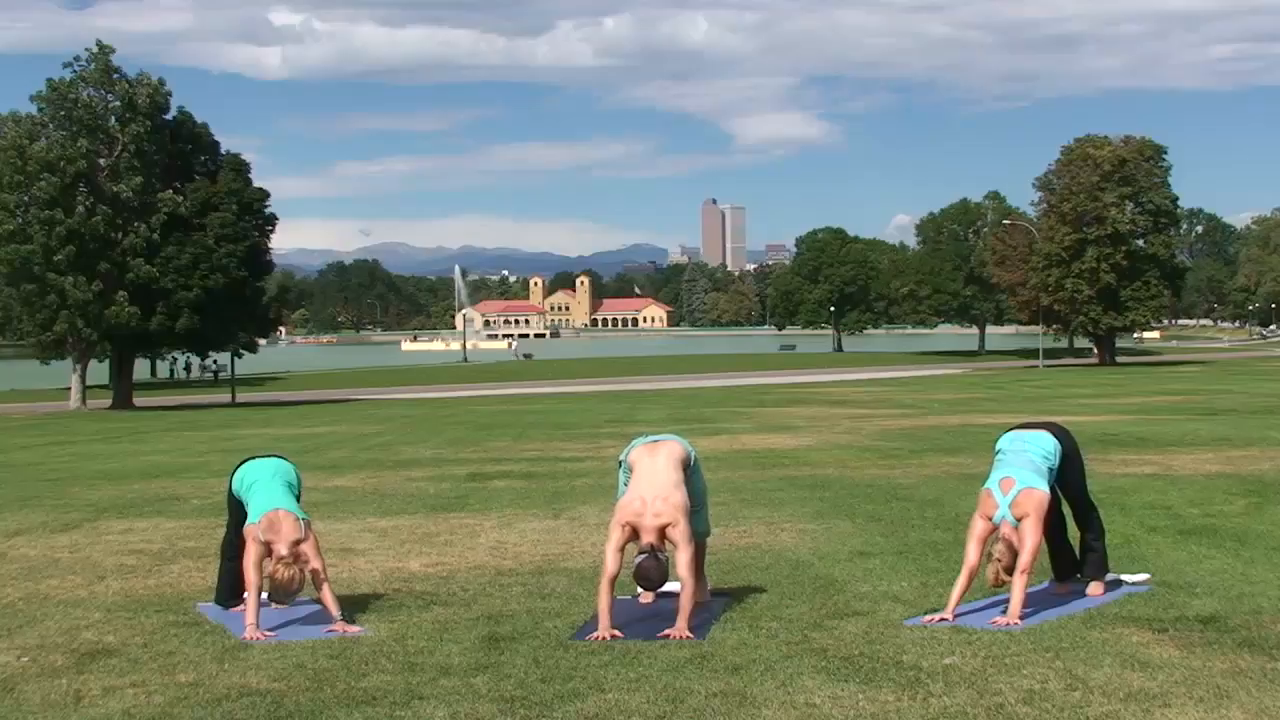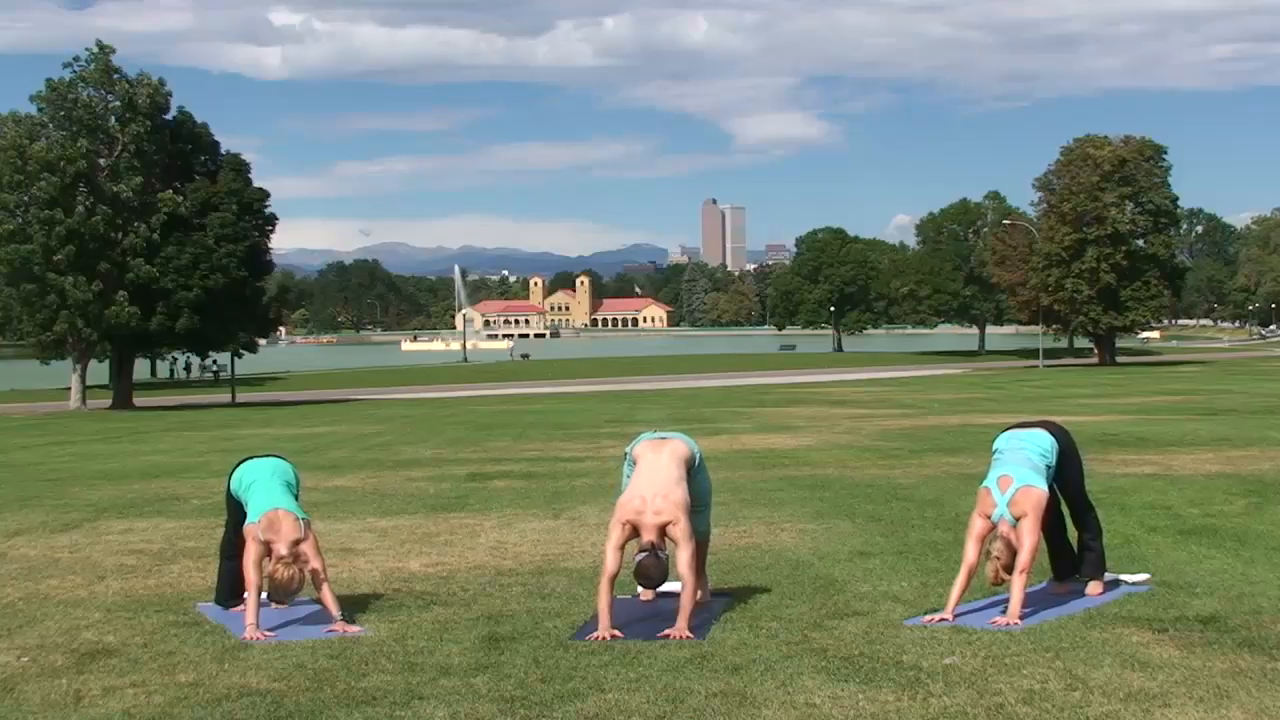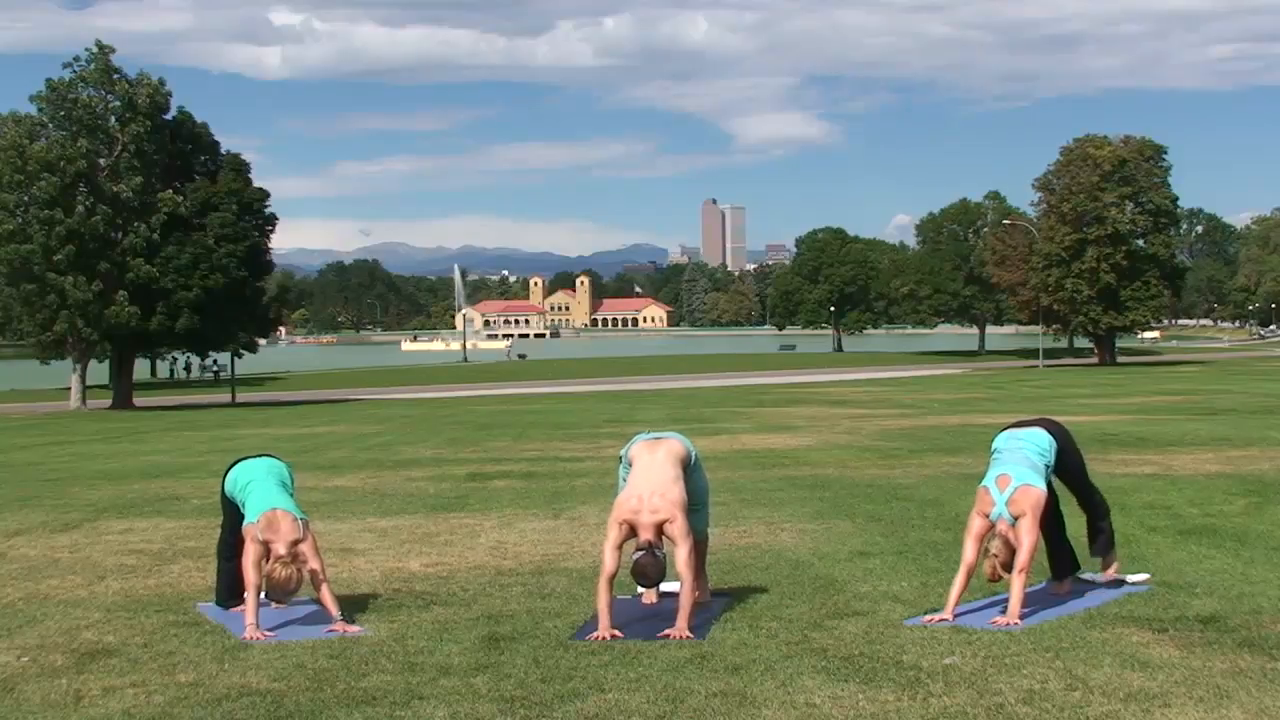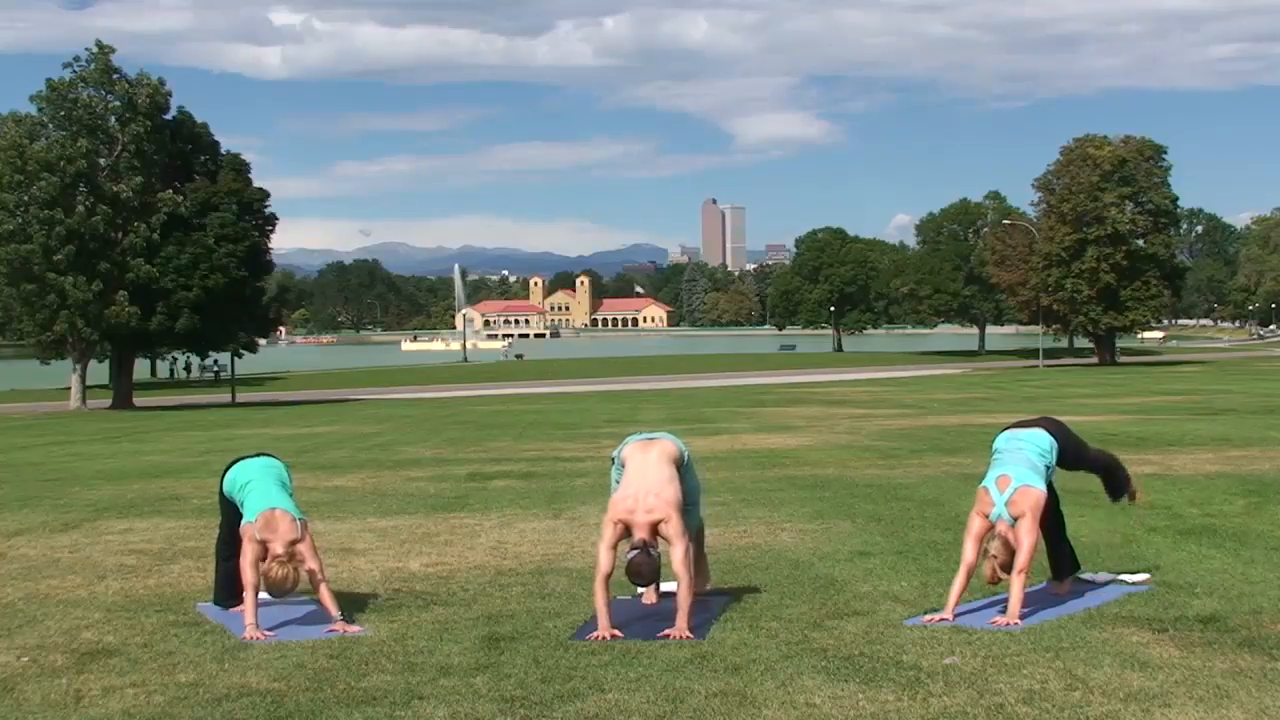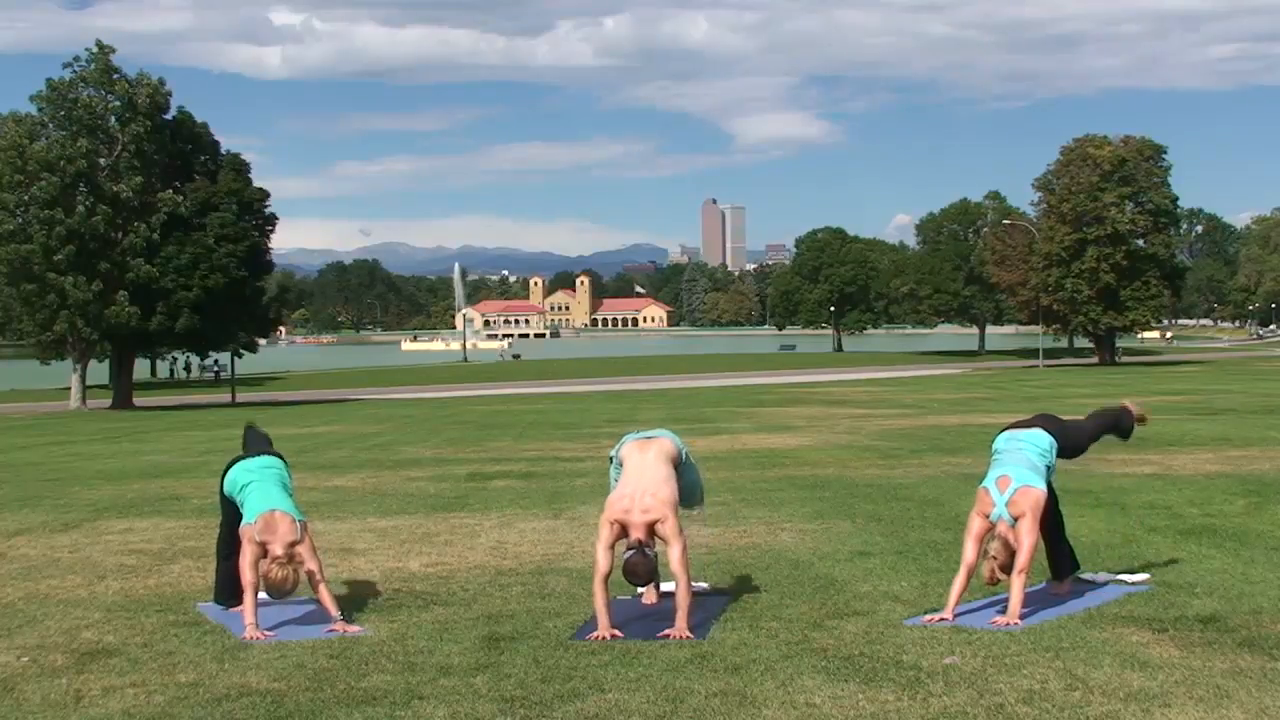
dt=0.3s
person 1, frame 1
left shoulder: (1029, 511)
right shoulder: (984, 515)
left elbow: (1023, 570)
right elbow: (968, 567)
left wrist: (1012, 614)
right wrist: (948, 610)
left hip: (1053, 442)
left knee: (1081, 506)
right knee: (1050, 517)
left ankle: (1096, 575)
right ankle: (1065, 575)
person 1, frame 2
left shoulder: (1027, 510)
right shoulder: (983, 514)
left elbow: (1022, 569)
right elbow: (967, 566)
left wrist: (1013, 615)
right wrist: (948, 610)
left hip: (1050, 440)
left knee: (1078, 504)
right knee: (1049, 516)
left ankle: (1095, 573)
right ankle: (1064, 575)
person 1, frame 3
left shoulder: (1026, 509)
right shoulder: (981, 513)
left elbow: (1021, 569)
right elbow: (966, 566)
left wrist: (1012, 614)
right wrist: (947, 610)
left hip: (1047, 438)
left knee: (1083, 491)
right knee: (1048, 516)
left ankle: (1106, 553)
right ankle: (1063, 574)
person 1, frame 4
left shoulder: (1025, 509)
right shoulder: (982, 512)
left elbow: (1020, 570)
right elbow: (966, 566)
left wrist: (1012, 614)
right wrist: (948, 610)
left hip: (1048, 438)
right hip: (1008, 439)
left knee: (1091, 461)
right knee: (1048, 517)
left ankle: (1122, 482)
right ankle: (1064, 574)
person 1, frame 5
left shoulder: (1026, 509)
right shoulder: (982, 513)
left elbow: (1020, 570)
right elbow: (966, 566)
left wrist: (1013, 614)
right wrist: (948, 610)
left hip: (1046, 437)
right hip: (1009, 439)
left knee: (1092, 429)
right knee: (1048, 517)
left ankle: (1127, 413)
right ankle: (1063, 575)
person 2, frame 1
left shoulder: (676, 523)
right shoulder: (622, 524)
left elbow: (686, 579)
right elbow: (607, 578)
left wrist: (682, 625)
right wrist: (603, 626)
left hip: (679, 451)
right hip: (636, 453)
left knee: (696, 527)
left ankle: (700, 578)
right ankle: (648, 588)
person 2, frame 2
left shoulder: (676, 519)
right shoulder: (623, 521)
left elbow: (687, 577)
right elbow: (607, 576)
left wrist: (682, 625)
right wrist: (603, 626)
left hip: (684, 450)
right hip: (641, 449)
left knee: (698, 525)
left ankle: (701, 577)
right ankle: (649, 586)
person 2, frame 3
left shoulder: (673, 519)
right shoulder: (620, 521)
left elbow: (686, 577)
right elbow: (606, 576)
left wrist: (682, 625)
right wrist: (604, 625)
left hip: (680, 449)
right hip: (636, 449)
left knee: (696, 525)
left ankle: (701, 576)
right ankle: (651, 586)
person 2, frame 4
left shoulder: (668, 518)
right shoulder: (615, 521)
left elbow: (684, 577)
right elbow: (601, 577)
left wrist: (682, 625)
right wrist: (603, 625)
left hip: (672, 449)
right hip: (628, 451)
left knee: (689, 520)
left ankle: (699, 559)
right ankle: (652, 584)
person 2, frame 5
left shoulder: (665, 518)
right shoulder: (611, 520)
left elbow: (682, 577)
right elbow: (600, 578)
left wrist: (681, 625)
right wrist: (603, 626)
left hip: (670, 446)
right hip: (628, 448)
left knee: (689, 500)
left ankle: (695, 494)
right ankle: (652, 583)
person 3, frame 1
left shoulder: (304, 535)
right shoulder: (257, 537)
left elbow: (322, 580)
right elbow: (253, 588)
left wrist: (339, 619)
right wrist: (251, 627)
right hip: (246, 476)
right knee: (236, 541)
left ankle: (278, 596)
right ankle: (228, 597)
person 3, frame 2
left shoulder: (303, 534)
right shoulder: (256, 536)
left elbow: (322, 581)
right elbow: (253, 587)
left wrist: (339, 619)
right wrist: (251, 626)
right hip: (244, 476)
right knee: (235, 543)
left ankle: (277, 596)
right ankle: (228, 598)
person 3, frame 3
left shoulder: (302, 535)
right shoulder: (255, 537)
left elbow: (321, 580)
right elbow: (252, 587)
left wrist: (339, 619)
right wrist: (251, 626)
right hip: (238, 477)
right knee: (232, 542)
left ankle: (275, 596)
right ankle: (228, 598)
person 3, frame 4
left shoulder: (299, 534)
right shoulder: (253, 536)
left elbow: (320, 580)
right elbow: (250, 586)
left wrist: (339, 618)
right wrist: (251, 626)
right hip: (236, 476)
right knee: (230, 543)
right ankle: (228, 598)
person 3, frame 5
left shoulder: (299, 536)
right shoulder: (253, 536)
left elbow: (319, 580)
right elbow: (249, 586)
left wrist: (338, 618)
right wrist: (251, 626)
left hip: (272, 465)
right hip: (237, 475)
right knee: (230, 544)
left ankle: (251, 434)
right ankle: (227, 598)
